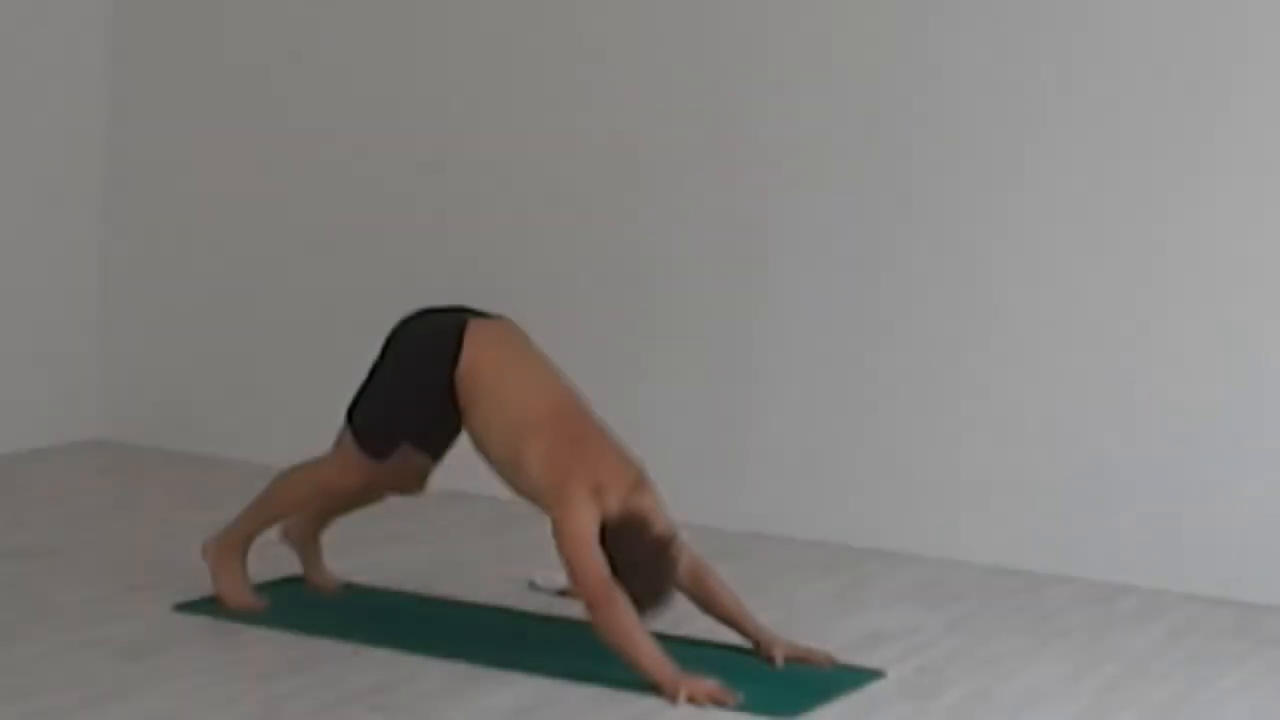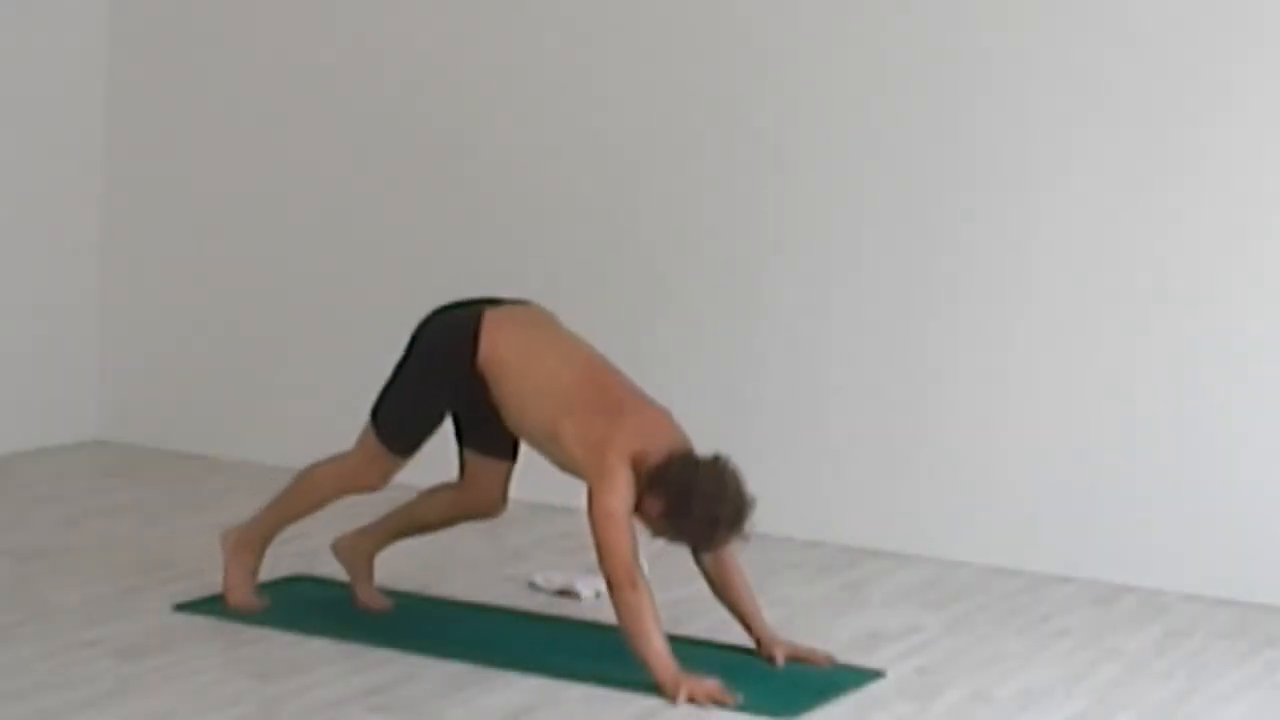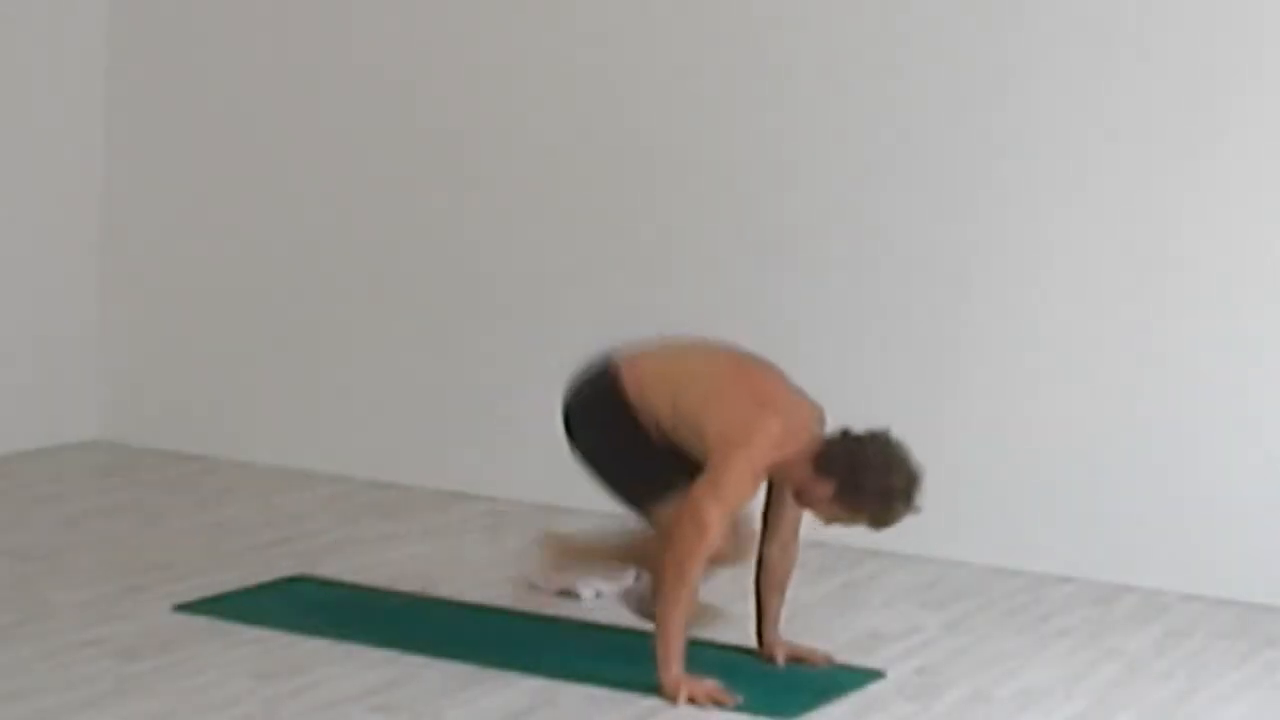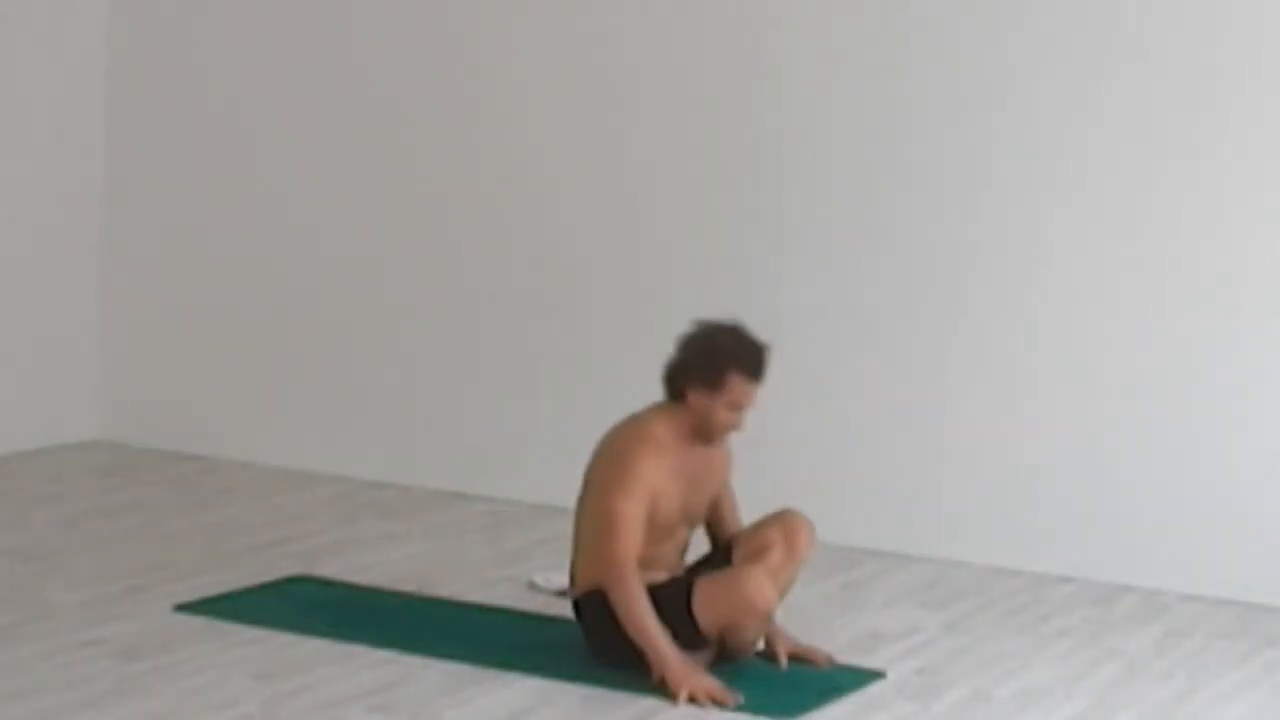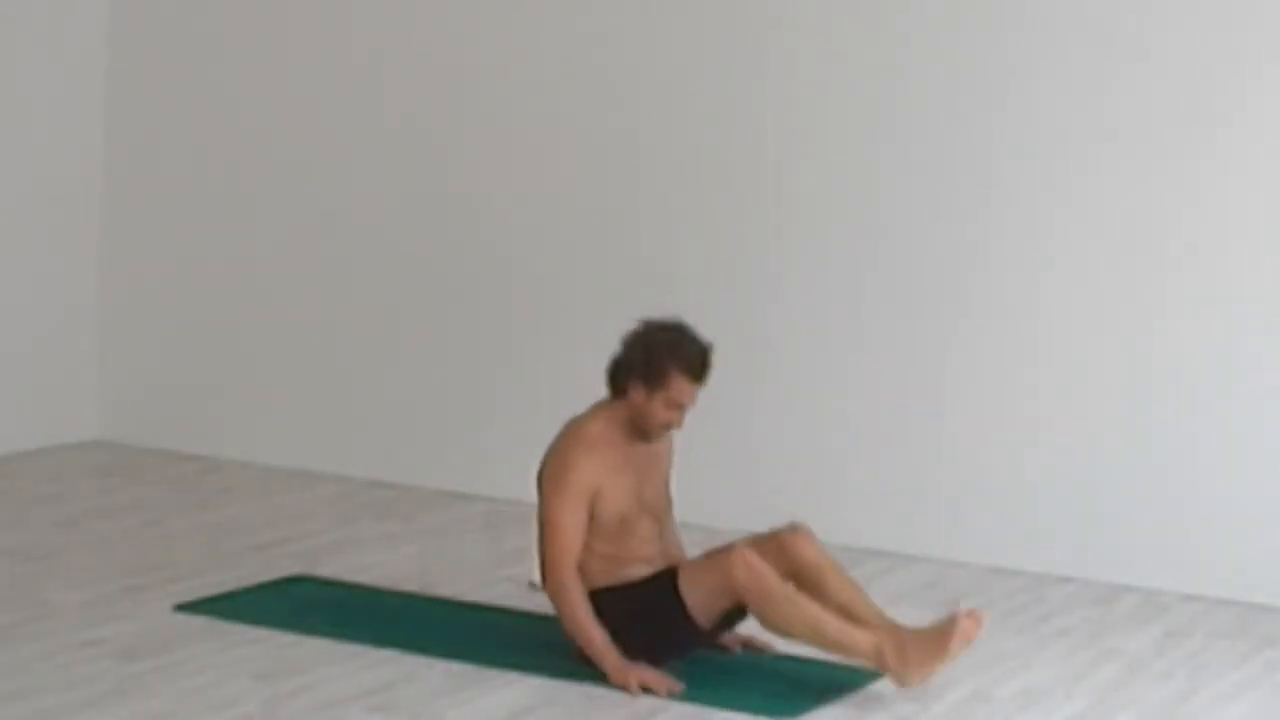
dt=1s
person 1, frame 1
left shoulder: (634, 494)
right shoulder: (577, 497)
left elbow: (689, 566)
right elbow: (600, 599)
left wrist: (762, 636)
right wrist: (670, 678)
left hip: (476, 344)
right hip: (436, 349)
left knee: (404, 471)
right knee: (346, 470)
left ankle: (305, 528)
right ankle: (228, 546)
person 1, frame 2
left shoulder: (675, 452)
right shoulder: (616, 465)
left elbow: (715, 550)
right elbow: (624, 578)
left wrist: (765, 636)
right wrist: (671, 678)
left hip: (505, 333)
right hip: (459, 341)
left knee: (483, 498)
right knee: (368, 468)
left ankle: (361, 548)
right ankle: (248, 541)
person 1, frame 3
left shoulder: (806, 435)
right shoulder: (753, 455)
left elbow: (780, 538)
right elbow: (685, 561)
left wrist: (769, 636)
right wrist: (671, 675)
left hip: (640, 405)
right hip: (602, 407)
left knee: (725, 534)
right knee: (709, 545)
person 1, frame 4
left shoulder: (712, 448)
right shoulder: (640, 453)
left elbow: (731, 540)
right elbow: (618, 572)
left wrist: (770, 629)
right wrist: (674, 666)
left hip: (672, 594)
right hip: (614, 618)
left knee: (793, 531)
right knee: (751, 588)
left ankle: (708, 645)
right ankle: (690, 659)
person 1, frame 5
left shoulder: (655, 441)
right shoulder: (578, 454)
right elbow: (558, 573)
left wrist: (707, 611)
right wrist: (614, 664)
left hip: (661, 594)
right hip: (616, 615)
left knee: (793, 542)
right knee: (739, 565)
left ankle: (900, 641)
right ankle: (886, 655)
